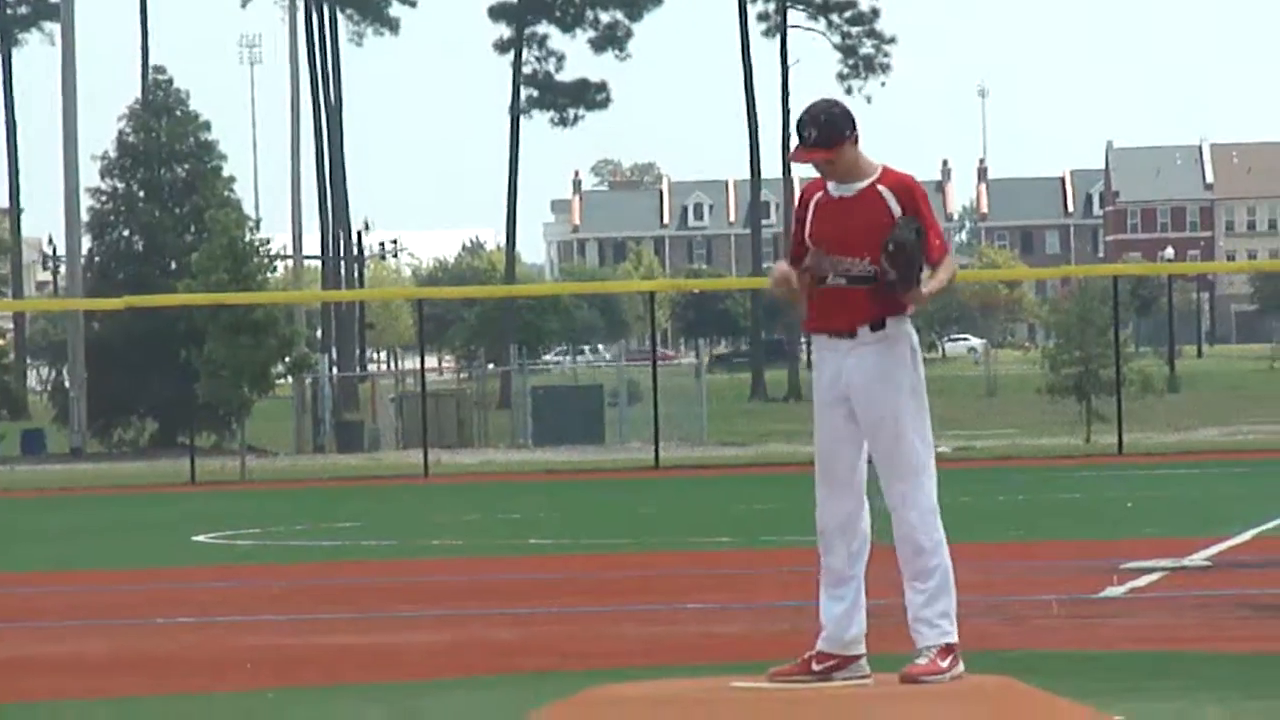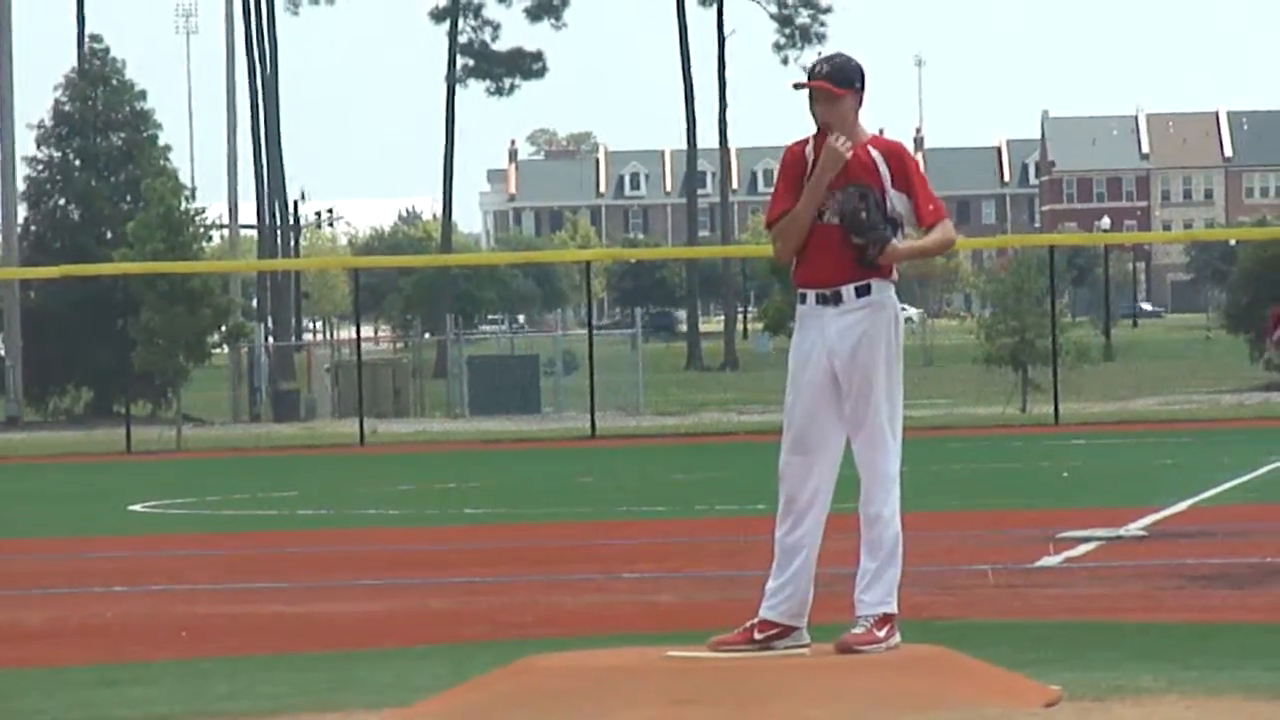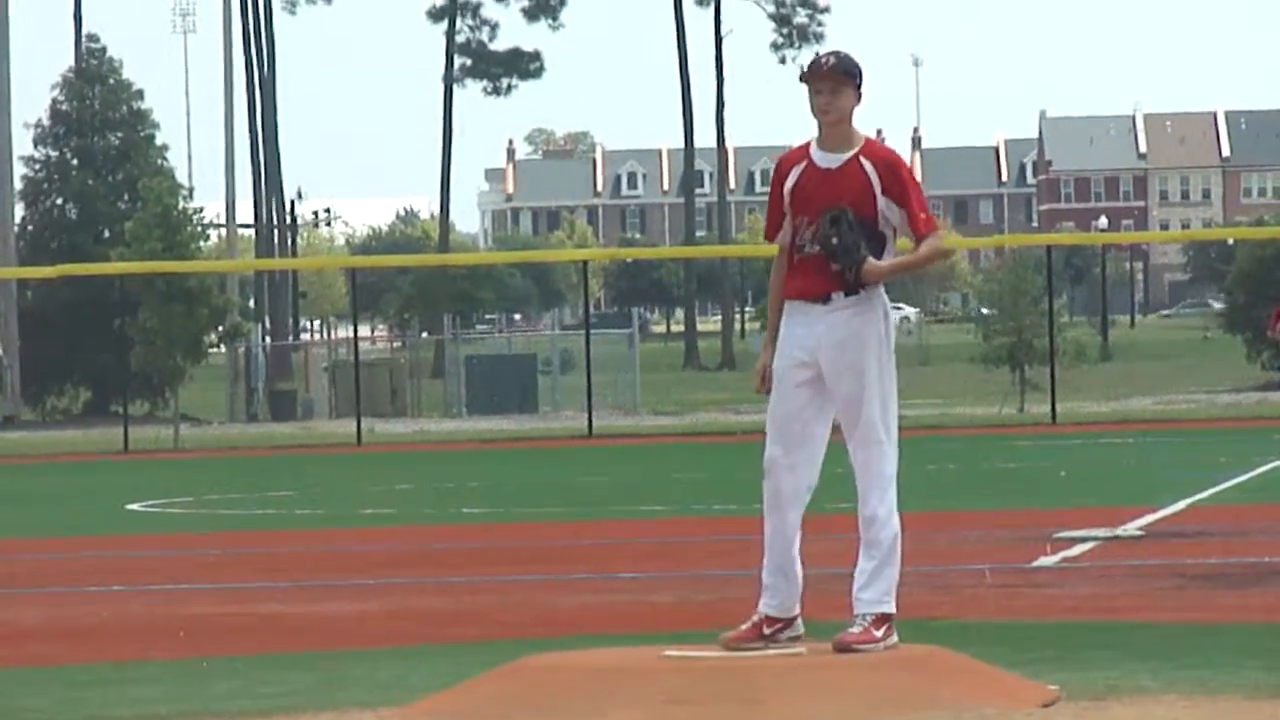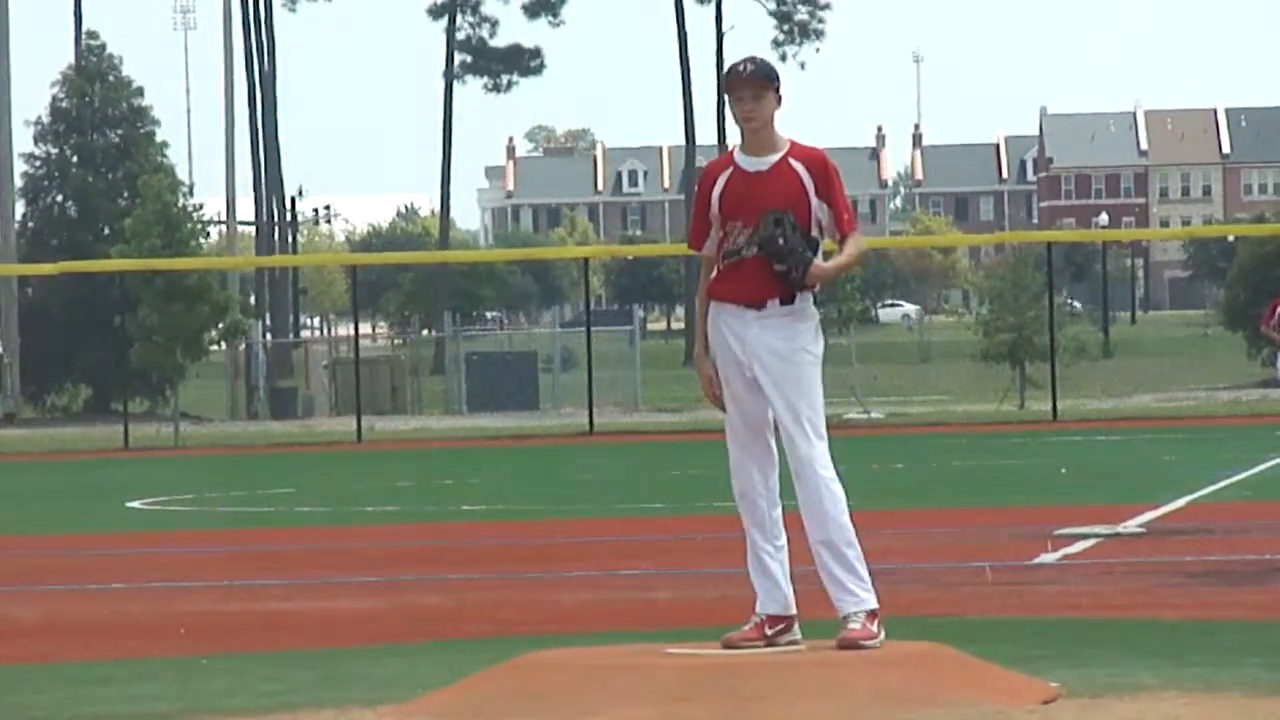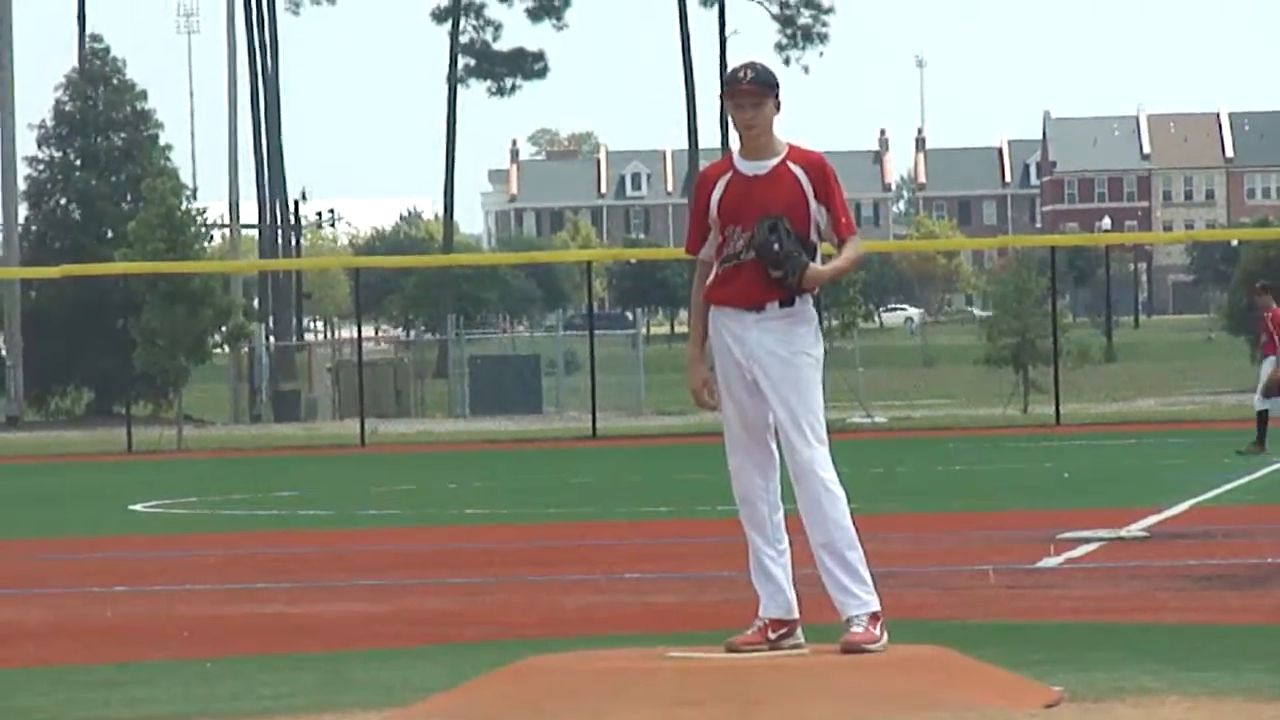
dt=1s
person 1, frame 1
left shoulder: (900, 189)
right shoulder: (810, 198)
left elbow: (945, 261)
left wrist: (926, 290)
right wrist: (784, 272)
left hip: (886, 349)
right hip: (828, 354)
left knee: (911, 494)
right knee: (837, 501)
left ankle: (939, 642)
right ankle: (840, 645)
person 1, frame 2
left shoulder: (889, 156)
right shoulder: (800, 157)
left elbow: (945, 232)
right elbow: (782, 246)
left wrist: (904, 249)
right wrist: (824, 175)
left hip: (868, 313)
right hip: (811, 317)
left knee: (877, 461)
right knee: (801, 466)
left ankle: (879, 613)
right ankle: (782, 614)
person 1, frame 3
left shoulder: (883, 164)
right shoulder: (789, 168)
left elbow: (933, 243)
left wrist: (886, 267)
right wrist: (768, 341)
left hip: (858, 319)
right hip: (799, 322)
left knee: (874, 465)
right knee: (783, 468)
left ankle: (876, 611)
right ankle: (778, 610)
person 1, frame 4
left shoulder: (812, 165)
right shoulder: (714, 177)
left elbow: (854, 242)
right elbow: (706, 267)
left wrist: (828, 268)
right wrist: (701, 350)
left hip: (789, 323)
right hip: (729, 326)
left knee: (810, 458)
right knee: (749, 467)
left ankle: (860, 606)
right ankle: (775, 610)
person 1, frame 5
left shoulder: (811, 169)
right shoulder: (712, 180)
left elbow: (852, 245)
right elbow: (702, 272)
left wrist: (826, 271)
right wrist: (695, 355)
left hip: (788, 327)
right hip: (729, 330)
left knee: (809, 462)
right knee: (749, 471)
left ankle: (863, 608)
right ankle: (777, 614)
